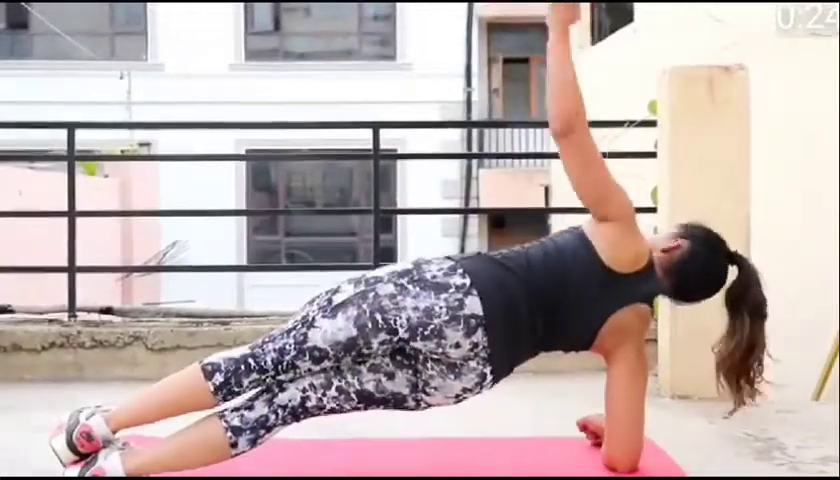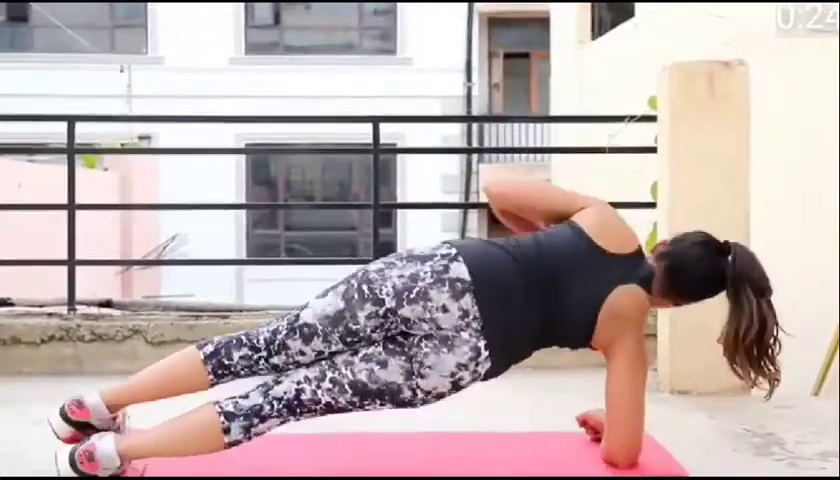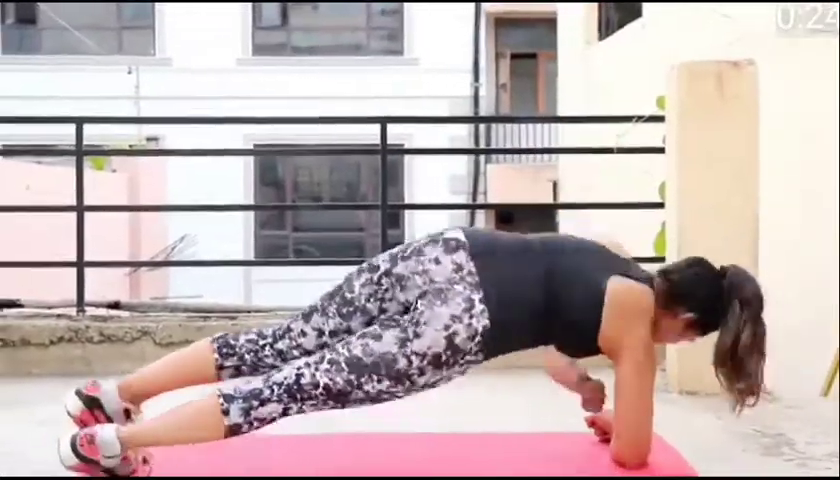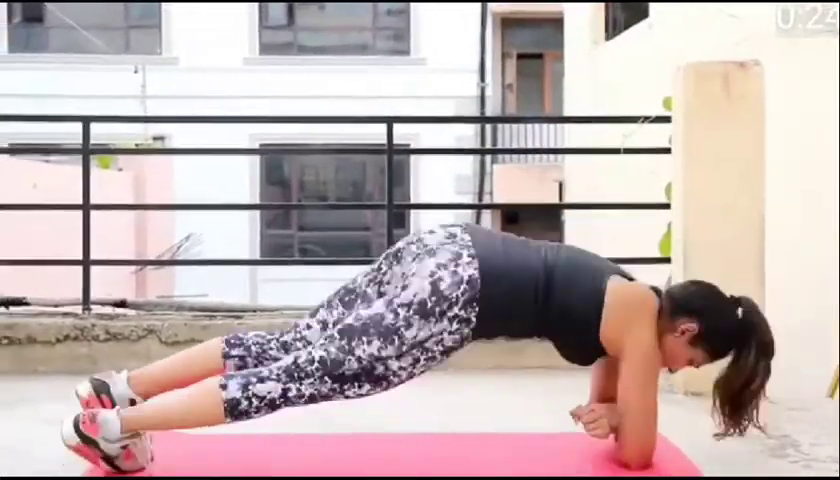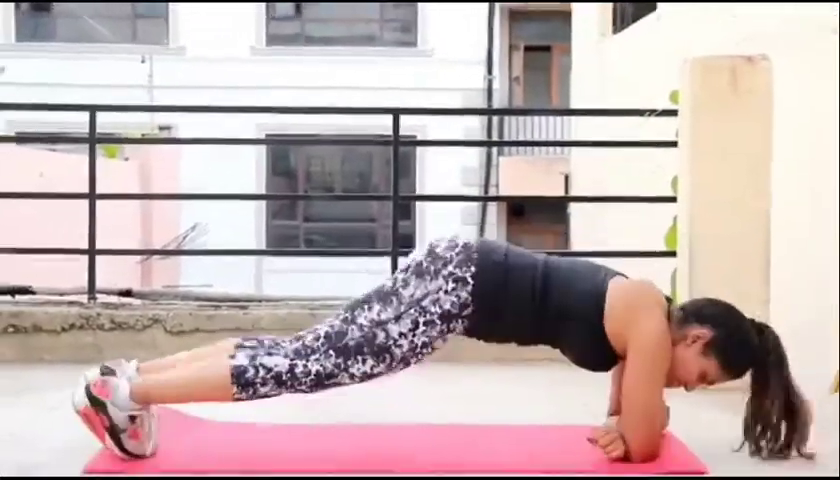
dt=0.2s
person 1, frame 1
left shoulder: (625, 233)
right shoulder: (630, 334)
left elbow: (568, 129)
left hip: (438, 293)
right hip: (461, 364)
left knee: (259, 366)
right knee: (289, 403)
person 1, frame 2
left shoulder: (606, 224)
right shoulder: (630, 323)
left elbow: (499, 194)
left hip: (438, 273)
right hip: (460, 351)
left knee: (264, 347)
right knee: (288, 397)
left ankle: (95, 406)
person 1, frame 3
left shoulder: (609, 252)
right shoulder: (639, 329)
left wrist: (568, 370)
right wrist: (613, 422)
left hip: (443, 254)
right hip: (458, 317)
left knee: (275, 347)
right knee: (298, 386)
left ankle: (114, 394)
person 1, frame 4
left shoulder: (625, 293)
right shoulder: (644, 326)
left elbow: (605, 402)
left wrist: (605, 411)
left hip: (444, 246)
right hip: (457, 284)
left knee: (289, 347)
right knee: (306, 375)
left ankle: (125, 384)
person 1, frame 5
left shoulder: (639, 312)
right shoulder: (650, 322)
left elbow: (627, 422)
right elbow: (642, 447)
left wrist: (620, 425)
right wrist: (637, 425)
left hip: (465, 268)
right hip: (462, 275)
left knee: (308, 351)
right knee: (314, 362)
left ankle: (136, 374)
right ankle: (127, 393)
